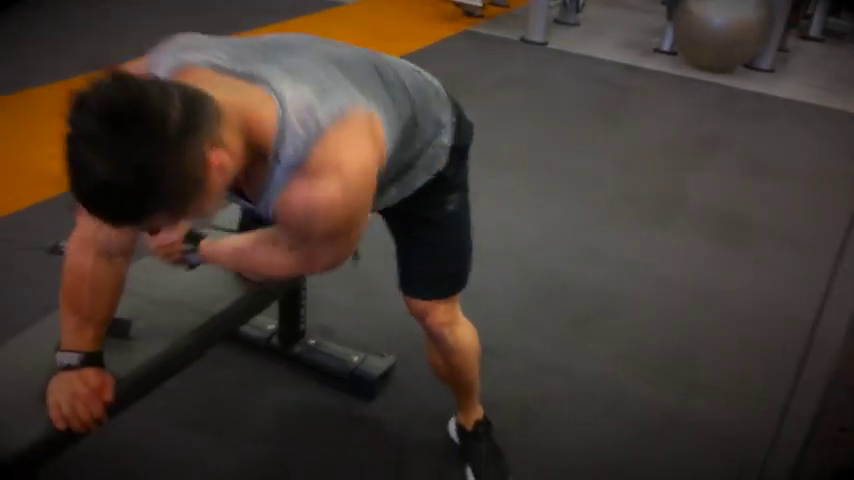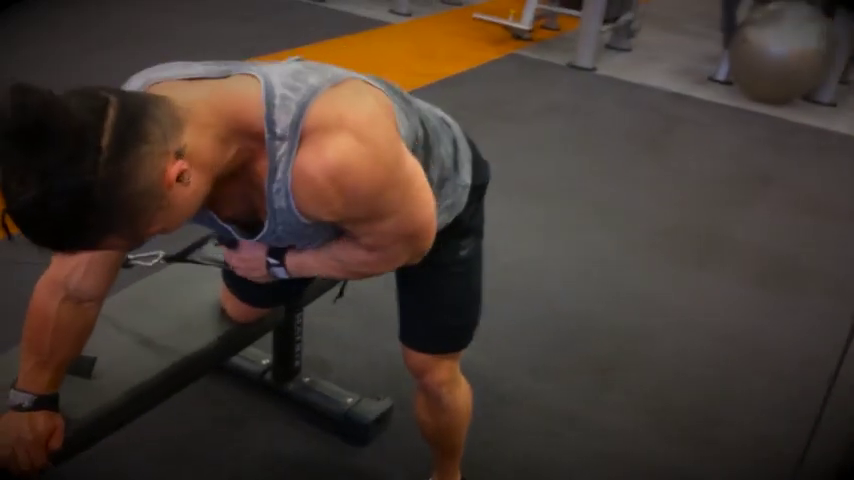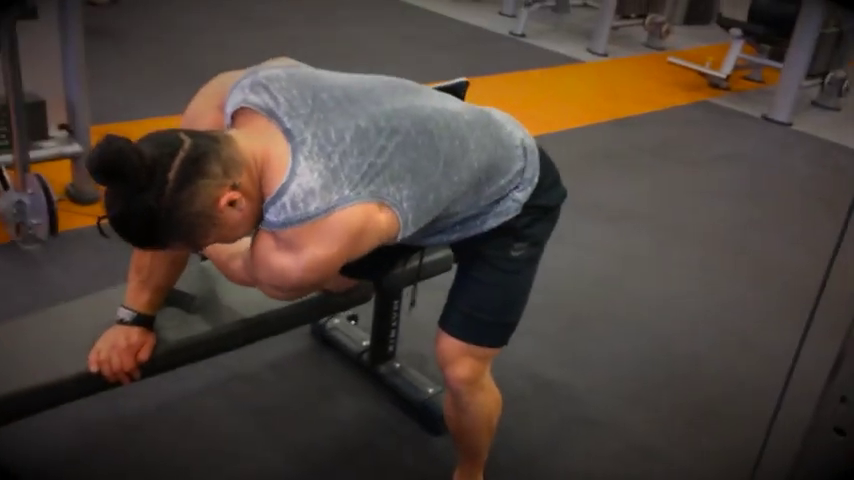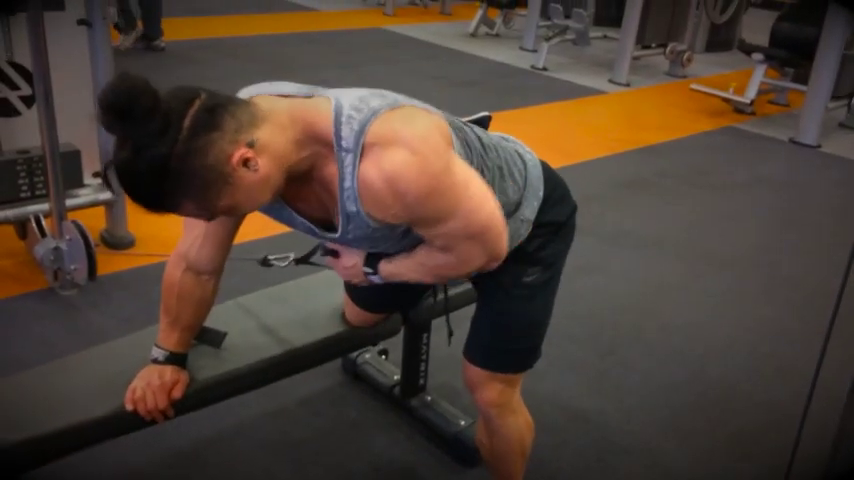
dt=1s
person 1, frame 1
left shoulder: (326, 187)
right shoulder: (139, 98)
left elbow: (311, 256)
right elbow: (99, 241)
left wrist: (195, 248)
right wrist: (78, 359)
left hip: (423, 151)
left knee: (436, 315)
right knee: (256, 269)
left ankle: (471, 423)
person 1, frame 2
left shoulder: (332, 154)
right shoulder: (121, 145)
left elbow: (409, 240)
right elbow: (72, 286)
left wrist: (280, 263)
left hip: (435, 194)
left knee: (431, 370)
right knee: (240, 309)
person 1, frame 3
left shoulder: (303, 245)
right shoulder: (224, 99)
left elbow: (249, 267)
right elbow: (171, 211)
left wrist: (205, 246)
right wrist: (135, 316)
left hip: (512, 194)
right hip: (435, 160)
left knee: (460, 367)
person 1, frame 4
left shoulder: (390, 164)
right shoulder: (231, 135)
left elbow: (487, 245)
right elbow: (195, 263)
left wrist: (374, 267)
right wrist: (168, 356)
left hip: (523, 219)
right hip: (422, 223)
left knee: (489, 391)
right knee: (359, 315)
